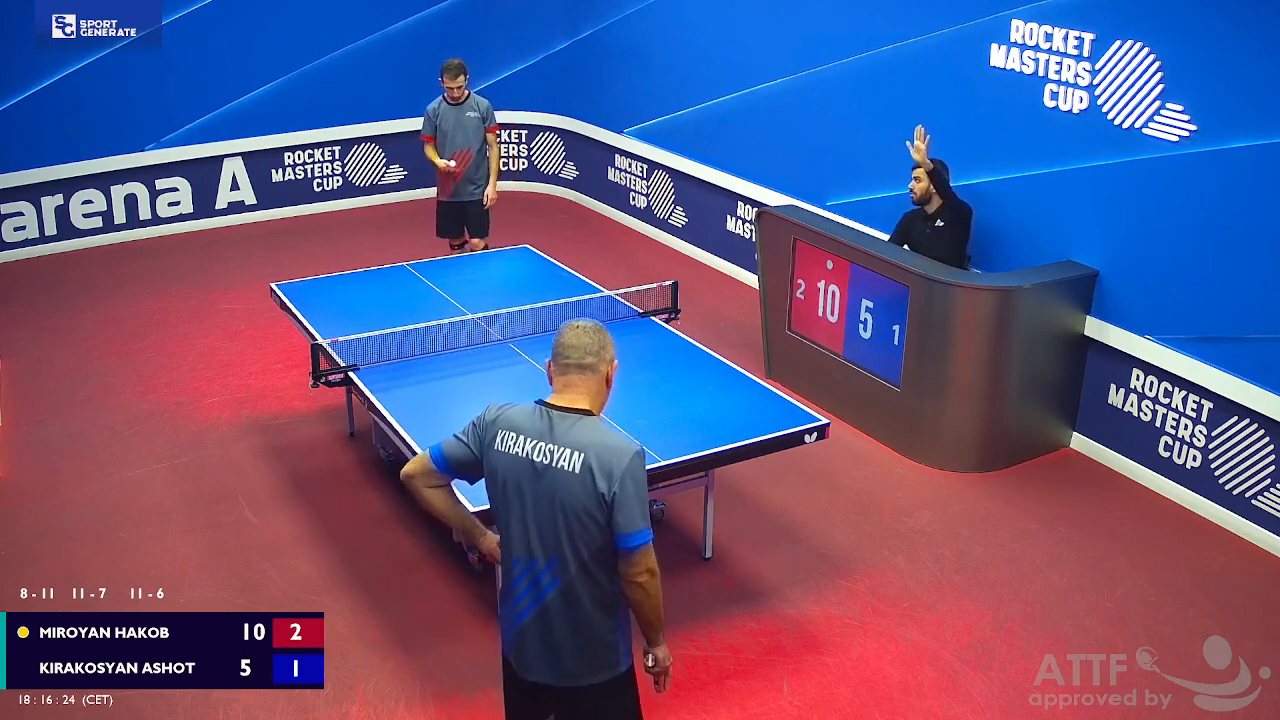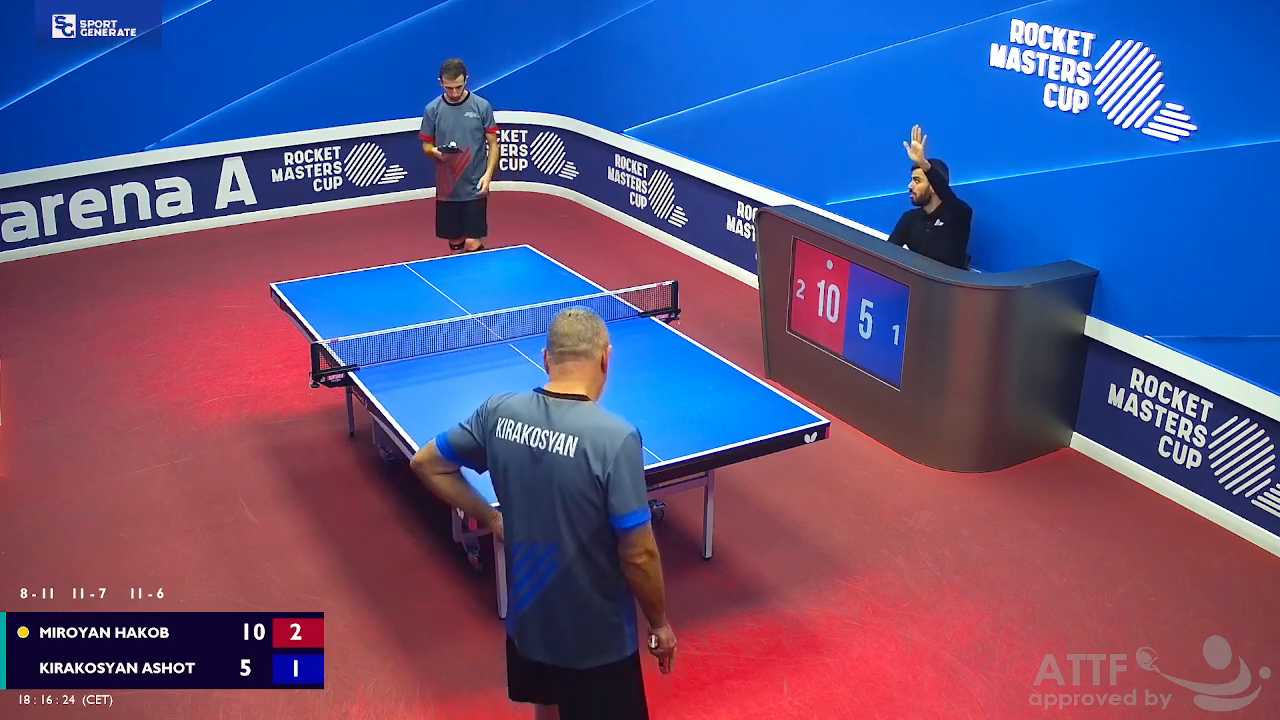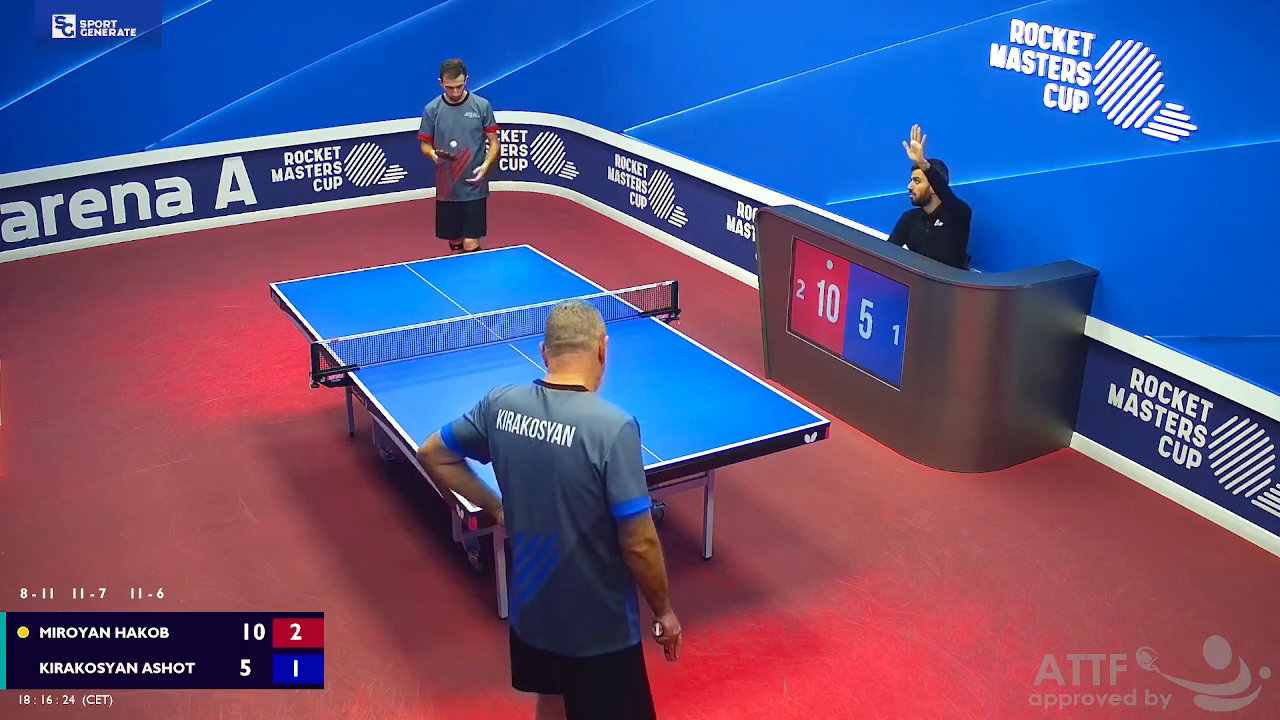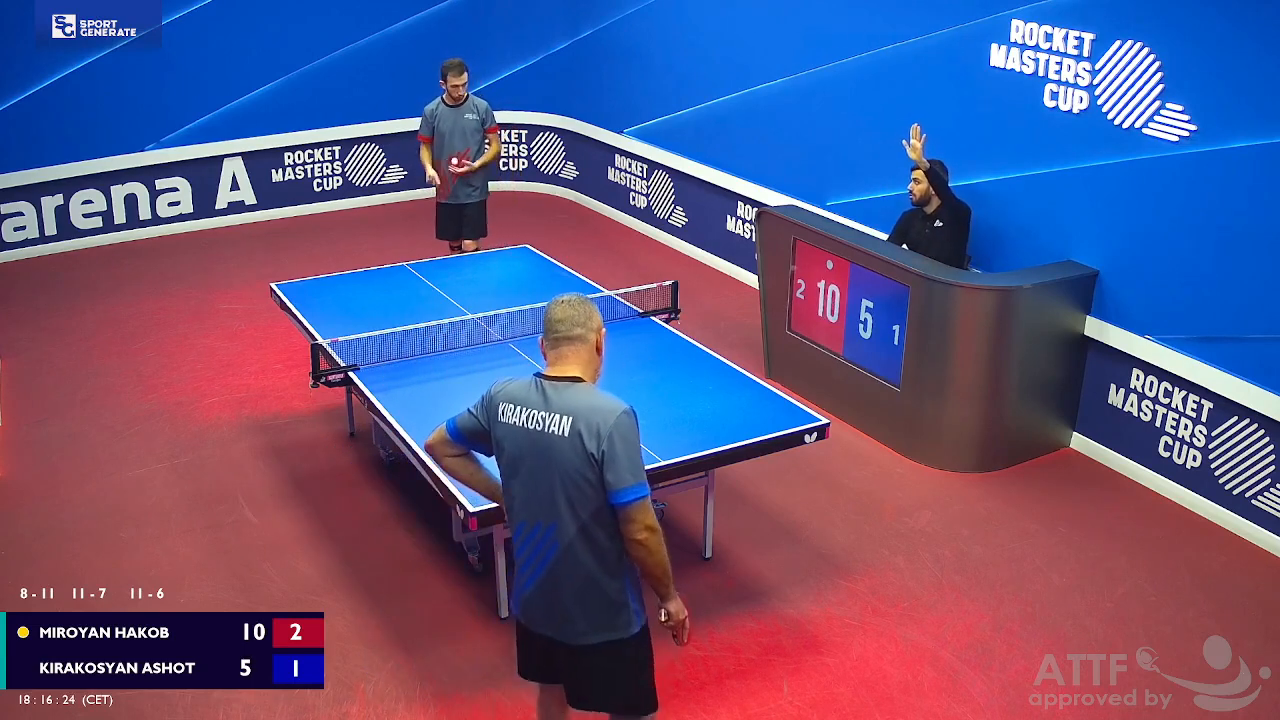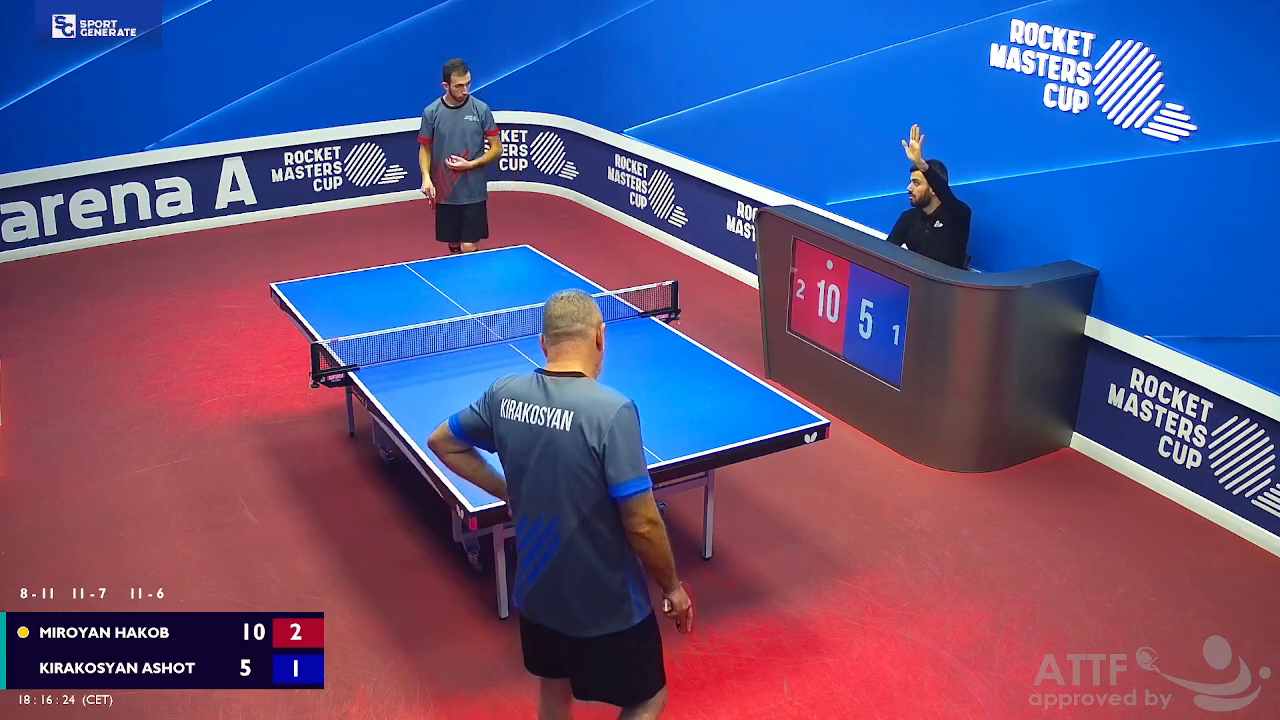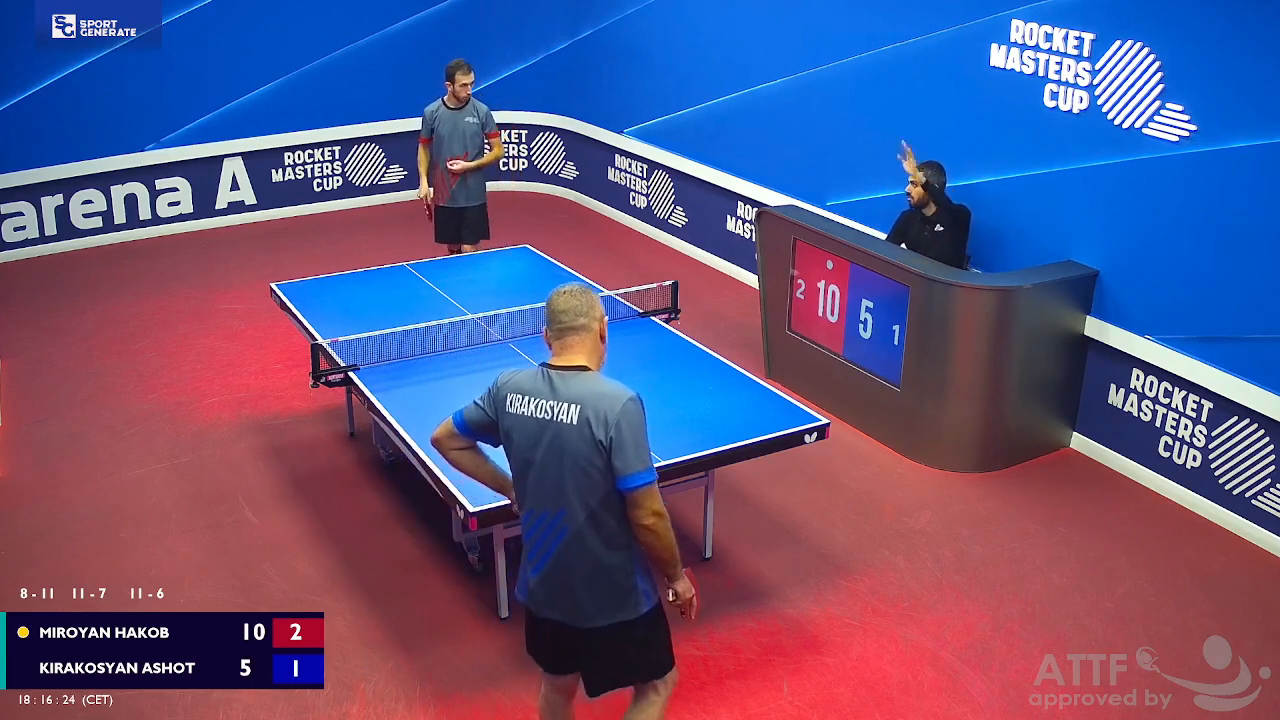
dt=0.1s
person 1, frame 1
left shoulder: (497, 422)
right shoulder: (620, 455)
left elbow: (417, 475)
right elbow: (639, 573)
left wrist: (479, 536)
right wrist: (656, 642)
left hip: (520, 630)
right hip: (592, 651)
person 1, frame 2
left shoulder: (498, 411)
right shoulder: (614, 437)
left elbow: (426, 464)
right elbow: (639, 555)
right wrist: (659, 623)
left hip: (527, 617)
right hip: (596, 635)
person 1, frame 3
left shoulder: (500, 403)
right shoulder: (613, 427)
left elbow: (432, 454)
right elbow: (639, 543)
right wrist: (663, 610)
left hip: (529, 607)
right hip: (599, 623)
person 1, frame 4
left shoulder: (501, 397)
right shoulder: (610, 417)
left elbow: (438, 446)
right elbow: (640, 531)
right wrist: (668, 596)
left hip: (534, 598)
right hip: (604, 611)
person 1, frame 5
left shoulder: (503, 393)
right shoulder: (612, 410)
left elbow: (442, 442)
right elbow: (642, 523)
right wrist: (672, 586)
left hip: (537, 592)
right hip: (606, 603)
person 1, frame 6
left shoulder: (508, 388)
right shoulder: (618, 403)
left elbow: (444, 439)
right elbow: (647, 515)
right wrist: (676, 576)
left hip: (544, 584)
right hip: (616, 593)
right knee: (656, 684)
person 2, frame 1
left shoulder: (482, 106)
right shoulder: (433, 110)
left elbow: (493, 147)
right elbow: (428, 146)
left wrist: (492, 184)
right wrist: (438, 161)
left hip: (477, 190)
right hip: (448, 191)
left knee: (477, 244)
right knee: (456, 245)
person 2, frame 2
left shoulder: (482, 106)
right shoulder: (432, 110)
left elbow: (493, 144)
right elbow: (426, 144)
left wrist: (488, 174)
right wrist: (436, 152)
left hip: (474, 189)
right hip: (447, 191)
left knee: (472, 244)
right knee: (455, 245)
person 2, frame 3
left shoulder: (482, 106)
right shoulder: (432, 110)
left elbow: (494, 142)
right elbow: (425, 144)
left wrist: (485, 166)
right wrist: (433, 155)
left hip: (474, 190)
right hip: (446, 191)
left knee: (471, 245)
right knee: (455, 245)
person 2, frame 4
left shoulder: (481, 108)
right shoulder: (431, 111)
left elbow: (496, 145)
right elbow: (425, 146)
left wrist: (476, 165)
right wrist: (429, 169)
left hip: (474, 192)
right hip: (446, 193)
left knee: (469, 247)
right knee: (455, 247)
person 2, frame 5
left shoulder: (481, 109)
right shoulder: (431, 112)
left elbow: (496, 147)
right elbow: (425, 148)
left wrist: (471, 164)
right wrist: (426, 177)
left hip: (474, 194)
right hip: (445, 194)
left knee: (469, 249)
right knee: (454, 248)
person 2, frame 6
left shoulder: (481, 111)
right shoulder: (431, 113)
left elbow: (498, 151)
right elbow: (424, 148)
left wrist: (469, 165)
right wrist: (423, 181)
left hip: (473, 197)
right hip: (444, 197)
left knee: (469, 250)
right knee: (453, 249)
